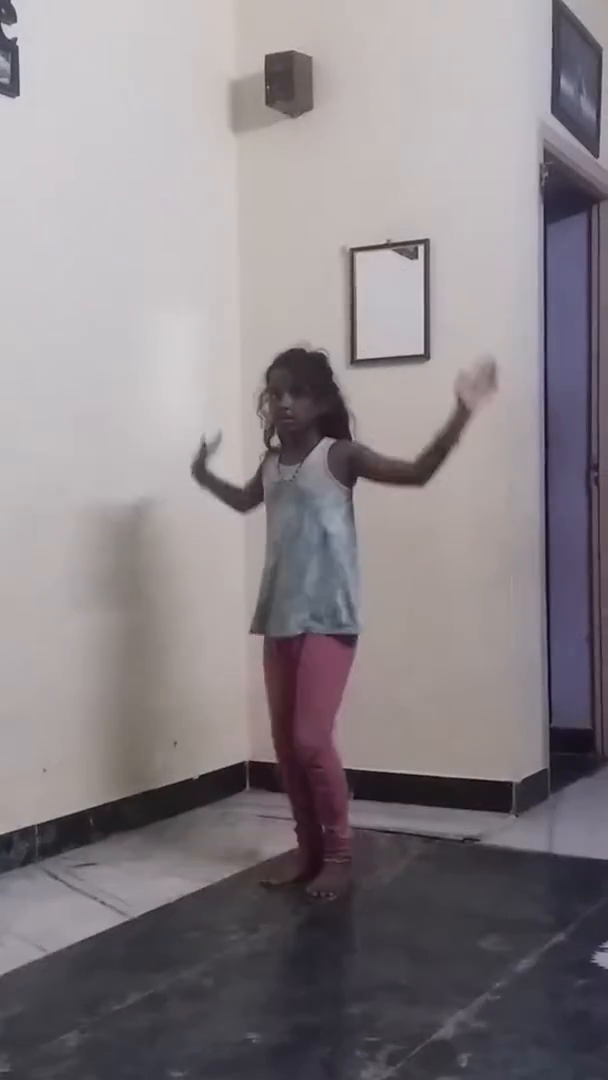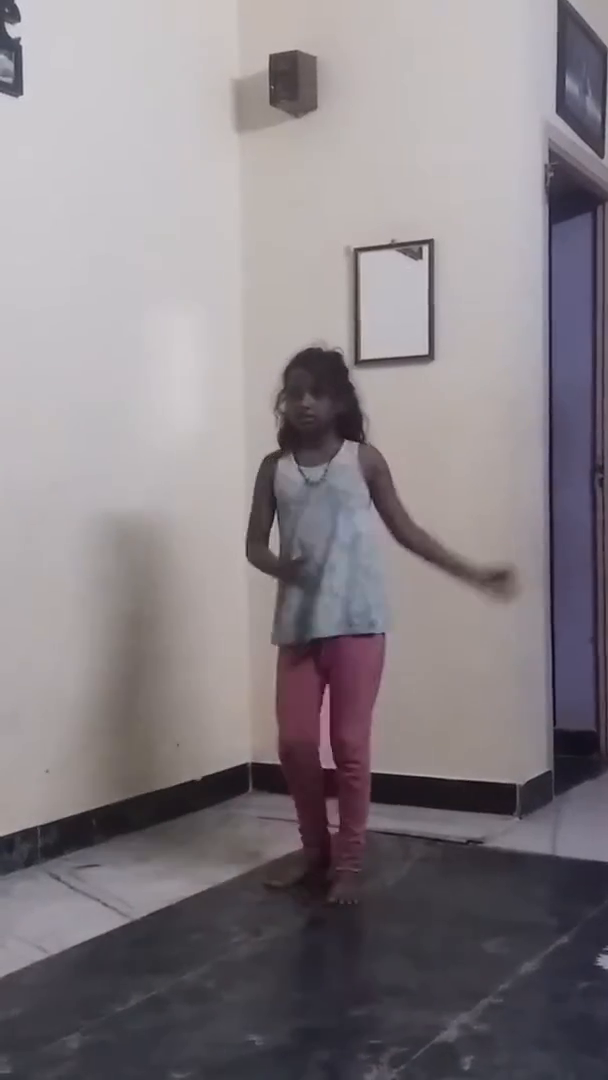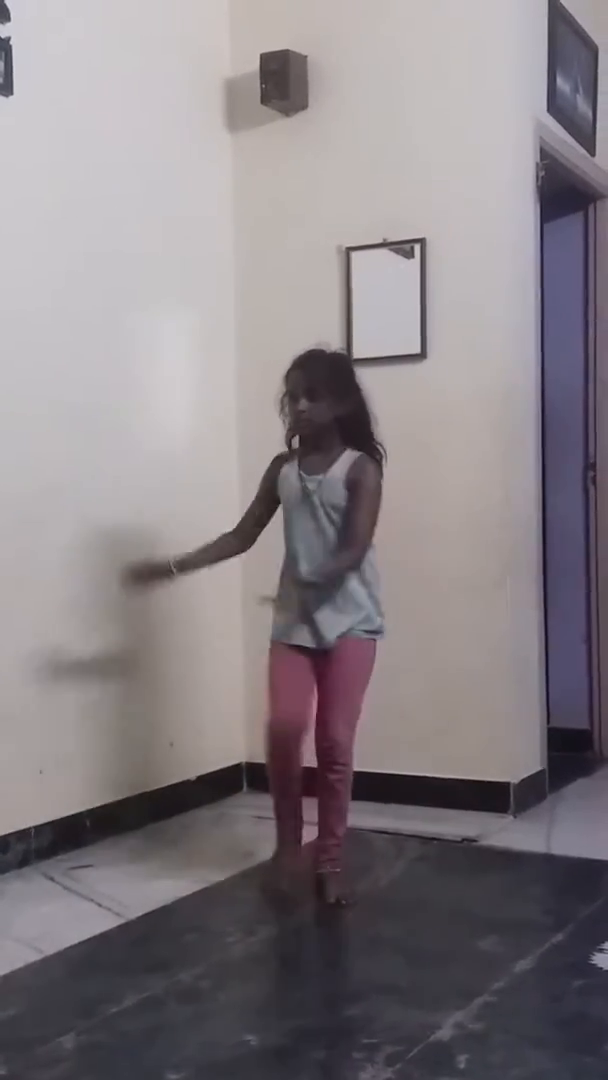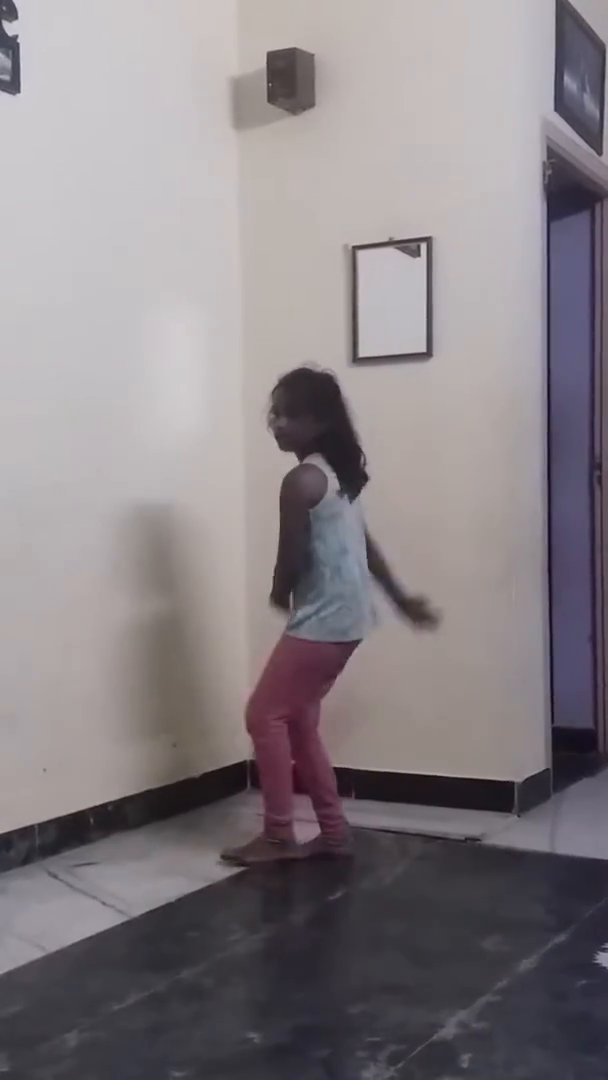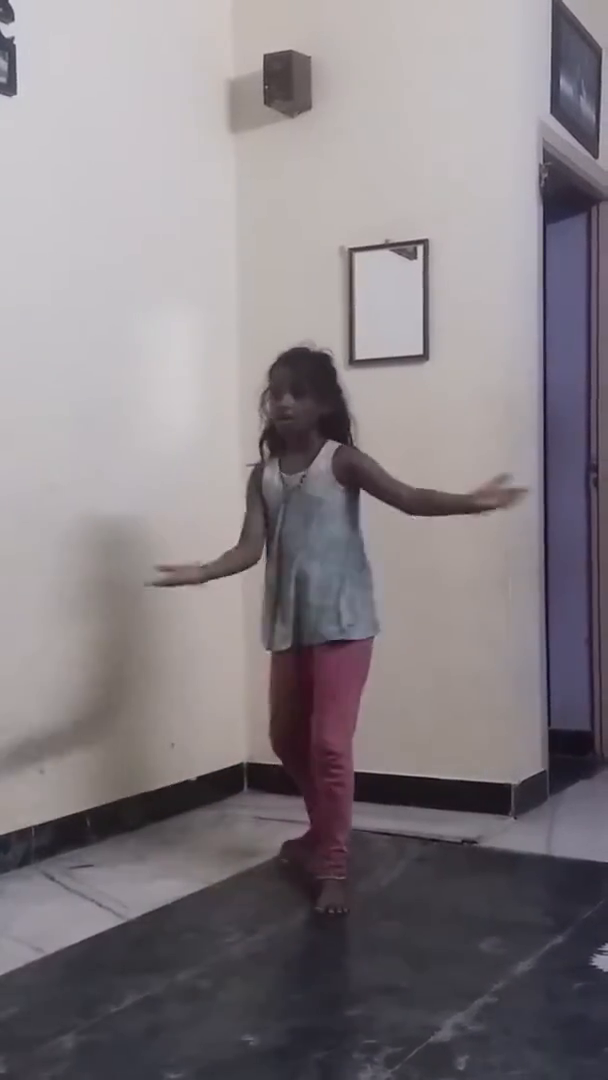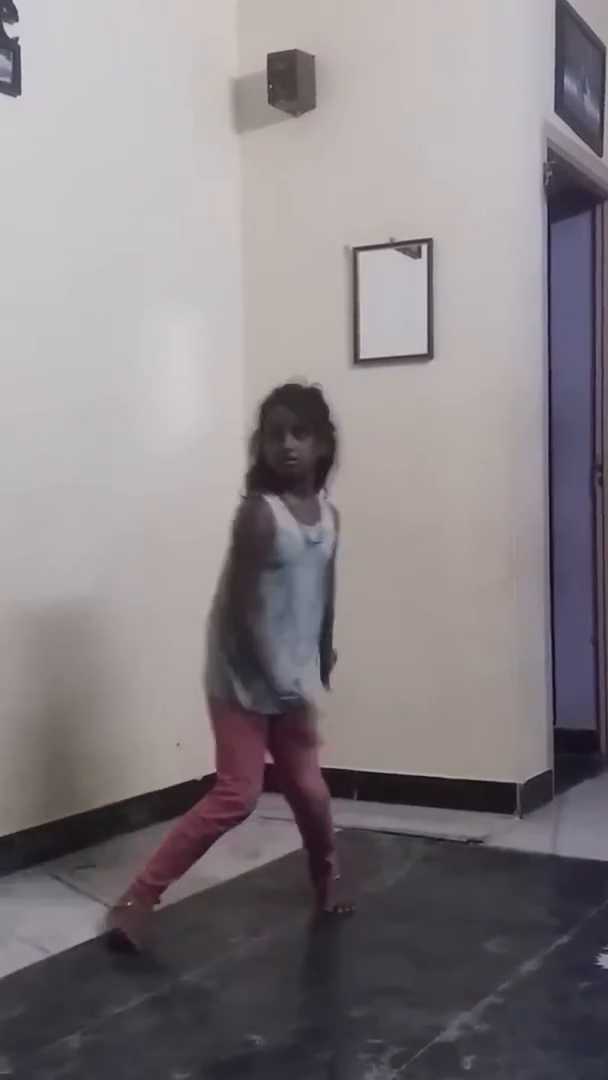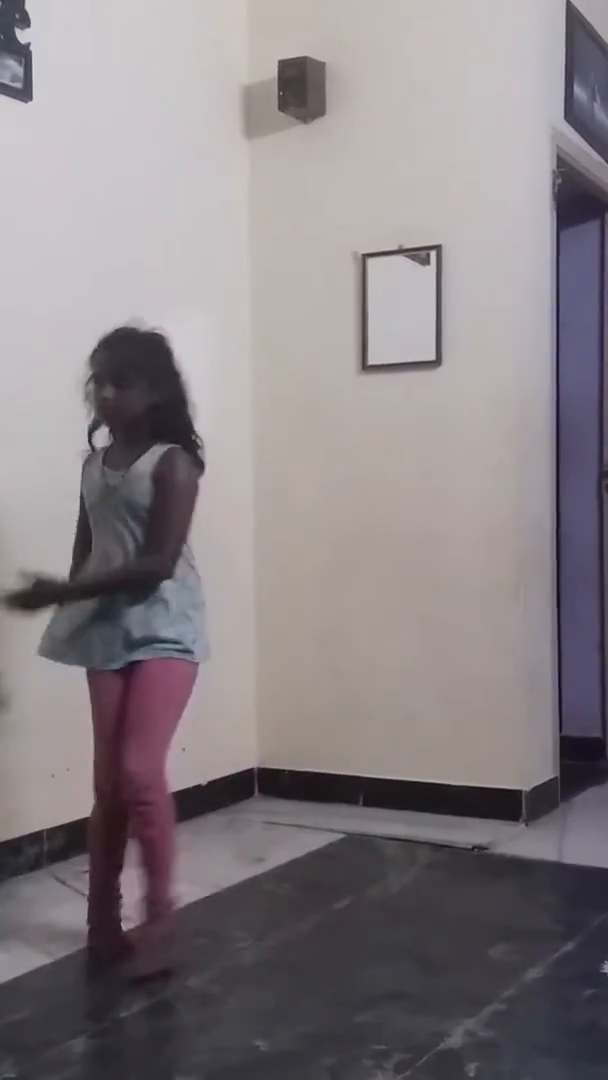
dt=0.7s
person 1, frame 1
left shoulder: (337, 455)
right shoulder: (269, 462)
left elbow: (415, 473)
left wrist: (460, 415)
right wrist: (206, 476)
left hip: (327, 616)
right hip: (278, 616)
left knee: (311, 738)
right knee: (285, 742)
left ankle: (339, 854)
right ankle: (311, 848)
person 1, frame 2
left shoulder: (365, 459)
right shoulder: (274, 469)
left elbow: (405, 529)
right elbow: (255, 545)
left wrist: (469, 572)
right wrist: (281, 567)
left hip: (356, 621)
right hip: (299, 624)
left knee: (350, 745)
right knee: (295, 740)
left ankle: (348, 864)
right ankle: (316, 851)
person 1, frame 3
left shoulder: (362, 468)
right shoulder: (281, 468)
left elbow: (354, 552)
right elbow: (243, 534)
left wrist: (310, 589)
right wrist: (174, 565)
left hip: (349, 620)
right hip: (294, 620)
left knee: (335, 743)
right knee: (284, 727)
left ankle: (330, 863)
right ankle: (288, 832)
person 1, frame 4
left shoulder: (300, 481)
right shoulder: (337, 475)
left elbow: (290, 562)
right elbow: (363, 542)
left wrist: (279, 595)
right wrist: (400, 598)
left hip: (322, 619)
right hip: (344, 616)
left knee: (264, 715)
right knee: (297, 721)
left ankle: (277, 835)
right ankle: (334, 831)
person 1, frame 5
left shoulder: (341, 460)
right shoulder: (263, 473)
left elbow: (408, 498)
right elbow: (251, 548)
left wrist: (472, 502)
right wrist: (201, 571)
left hip: (342, 623)
right hip: (288, 624)
left knee: (330, 747)
right knee: (289, 740)
left ankle: (332, 870)
right ankle: (322, 831)
person 1, frame 6
left shoulder: (329, 514)
right shoulder: (258, 513)
right elbow: (243, 613)
left wrist: (324, 671)
right wrist: (284, 690)
left hip: (295, 676)
right hip: (243, 676)
left knee: (309, 788)
right knee: (236, 795)
left ankle: (327, 877)
right ankle: (138, 899)
person 1, frame 7
left shoulder: (173, 464)
right shoulder: (94, 464)
left elbow: (156, 564)
left wrist: (59, 590)
right wrist: (65, 600)
left hip: (165, 636)
right hip: (106, 639)
left knee: (139, 771)
right knee: (110, 782)
left ankle: (160, 916)
right ankle: (106, 915)
